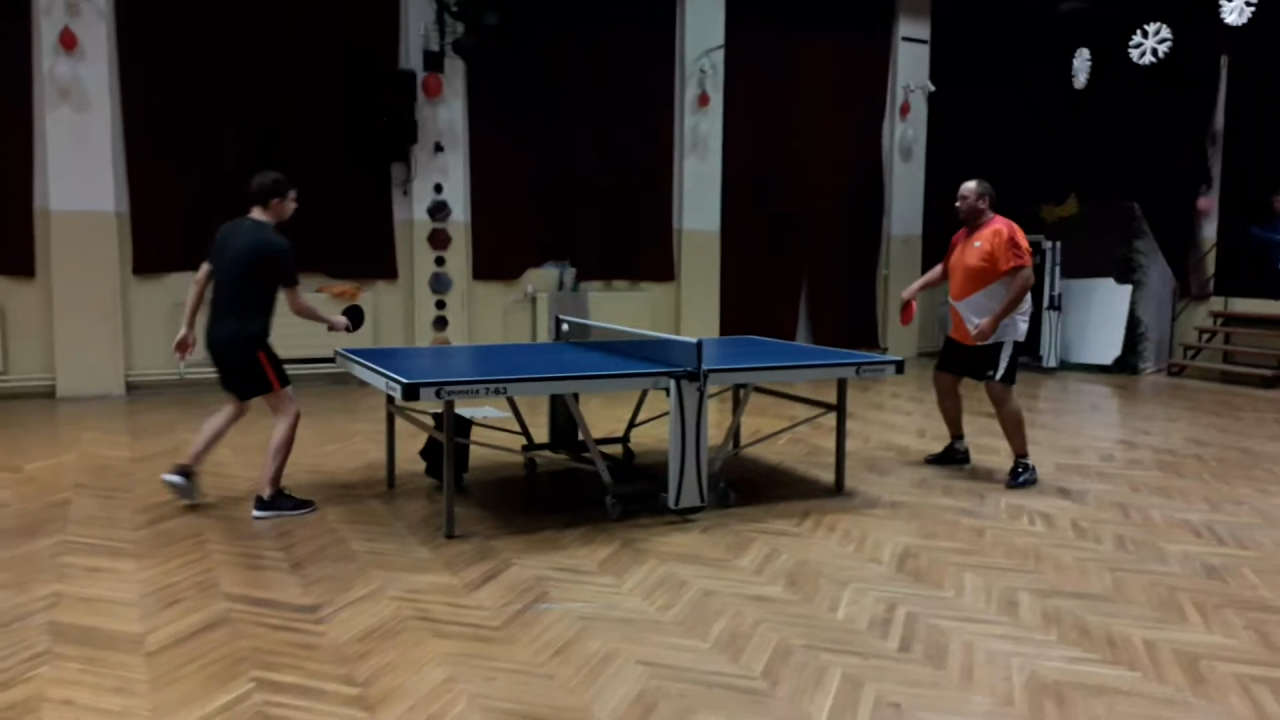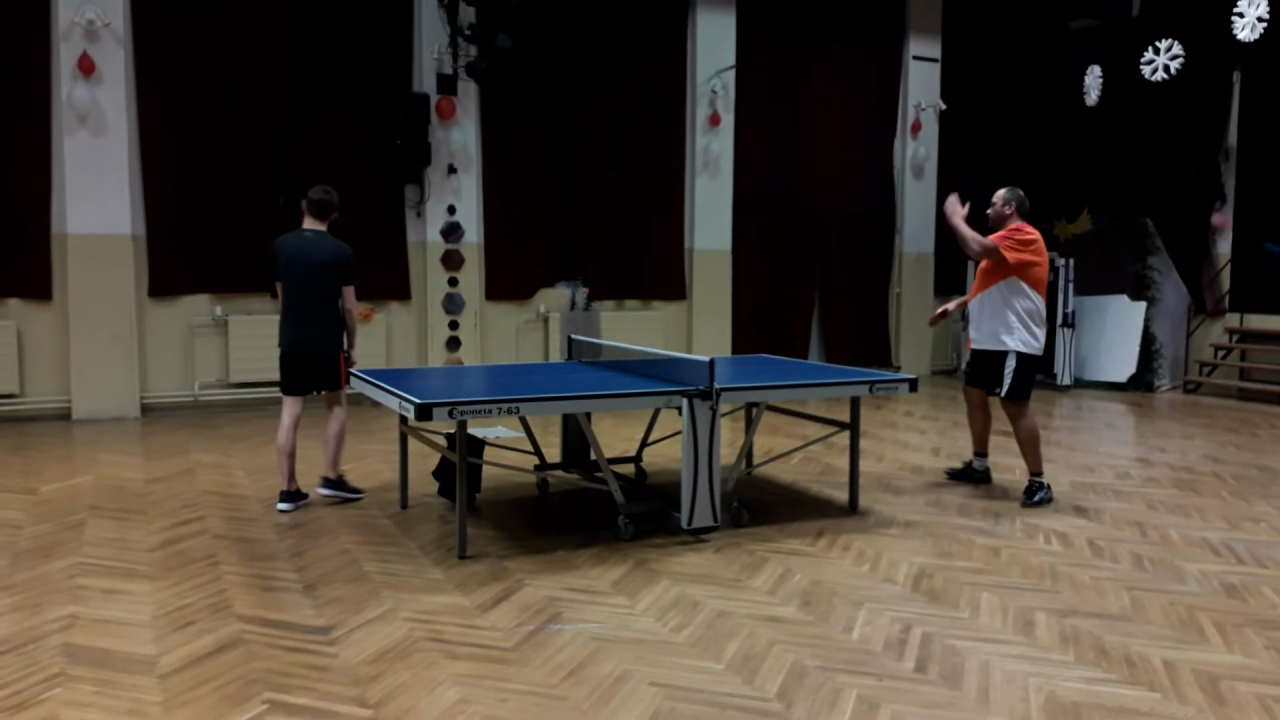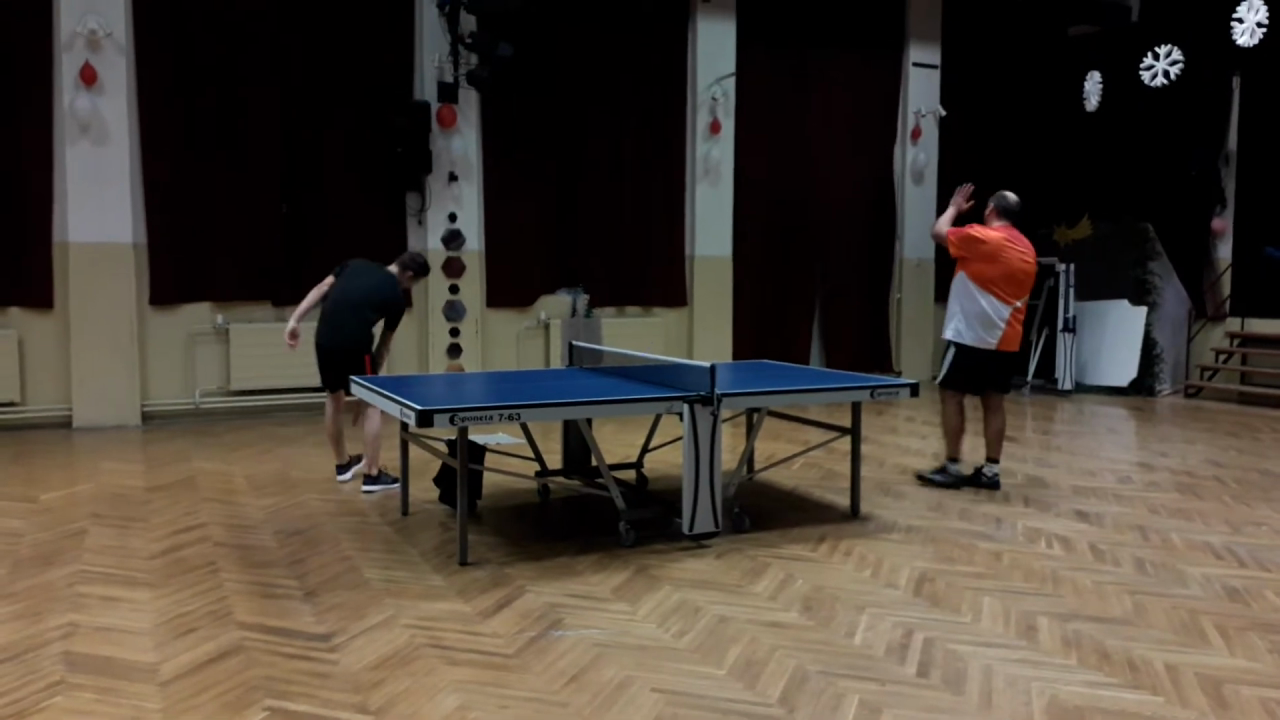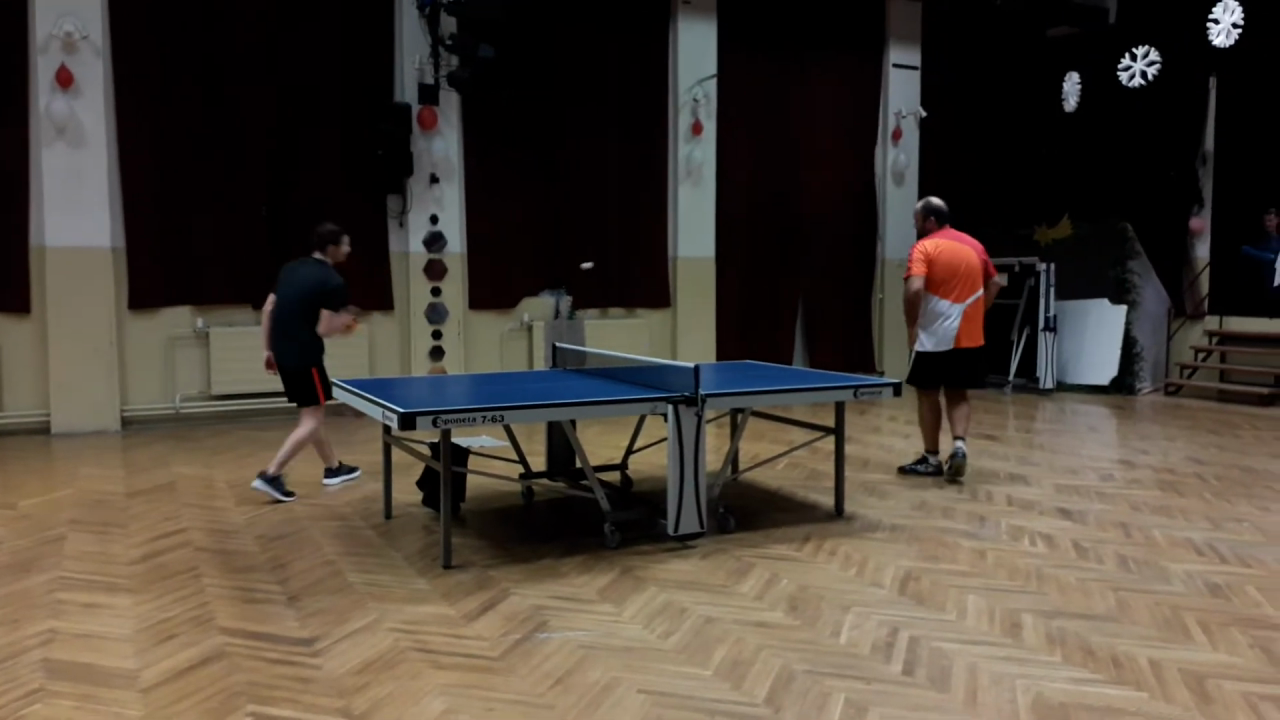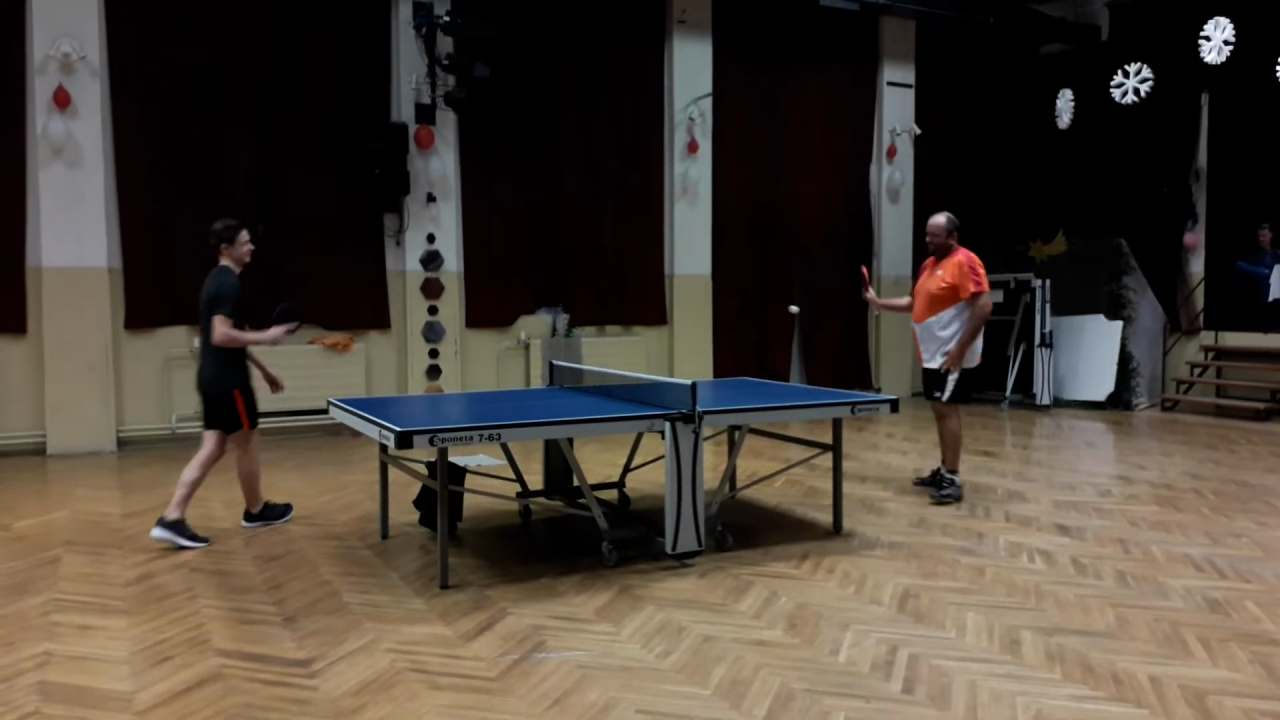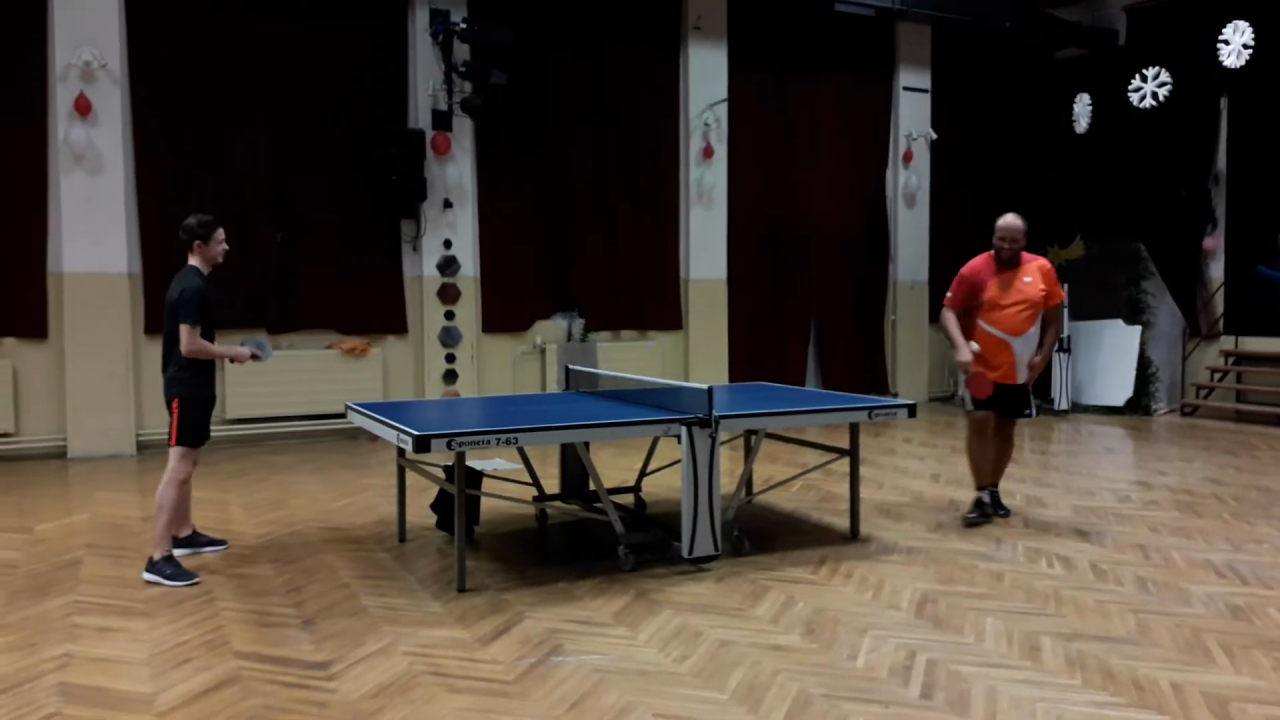
dt=0.7s
person 1, frame 1
left shoulder: (226, 231)
right shoulder: (275, 245)
left elbow: (199, 282)
right elbow: (296, 306)
left wrist: (187, 328)
right wrist: (333, 321)
left hip: (219, 337)
right hip: (247, 341)
left knee: (235, 407)
right knee: (287, 411)
left ankle: (184, 469)
right ankle: (268, 496)
person 1, frame 2
left shoulder: (281, 246)
right shoulder: (341, 252)
left elbow: (282, 295)
right elbow: (349, 306)
right wrist: (351, 346)
left hip: (290, 342)
right hip: (326, 342)
left knee: (290, 413)
right knee: (336, 406)
left ankle: (288, 491)
right ankle: (332, 478)
person 1, frame 3
left shoulder: (356, 265)
right shoulder: (395, 296)
left elbow: (321, 289)
right elbow: (384, 344)
left wrist: (295, 321)
right wrist: (375, 371)
left hip: (325, 340)
right hip: (355, 345)
left knee: (334, 402)
left ankle: (342, 465)
right ankle: (373, 474)
person 1, frame 4
left shoulder: (291, 268)
right shoulder: (333, 282)
left elbow: (268, 309)
right elbow: (324, 330)
left wrist: (269, 349)
right wrist: (342, 321)
left hip: (282, 353)
right hip: (304, 355)
left knee: (310, 413)
right knee: (314, 418)
left ankle: (333, 467)
right ankle: (270, 474)
person 1, frame 5
left shoulder: (218, 280)
right shoulder: (228, 284)
right elbow: (221, 336)
left wrist: (263, 369)
right wrist: (266, 337)
left hip: (211, 377)
right hip: (228, 380)
left knee: (212, 449)
right knee: (247, 444)
left ankle: (171, 519)
right ankle: (256, 510)
person 1, frame 6
left shoulder: (191, 282)
right shoulder: (192, 286)
right elbow: (190, 346)
right wrist: (234, 352)
left hip: (193, 387)
right hip: (187, 389)
left knee: (182, 464)
right knee: (179, 469)
left ankle: (184, 534)
right ankle: (159, 557)
person 2, frame 1
left shoulder: (1004, 232)
right shoulder: (962, 236)
left elbow: (1025, 278)
right elbow: (945, 268)
left wrist: (994, 320)
right wrist: (916, 287)
left hip: (1000, 332)
right hip: (962, 330)
left knee: (999, 391)
right knee: (943, 380)
left ankle: (1024, 464)
right ankle: (958, 447)
person 2, frame 2
left shoulder: (1023, 235)
right shoulder: (1005, 240)
left elbow: (978, 248)
left wrist: (956, 219)
right wrist: (957, 304)
left hip: (1014, 342)
right hip: (990, 339)
left knee: (1015, 407)
right knee: (974, 395)
left ankle: (1039, 482)
right ankle: (979, 465)
person 2, frame 3
left shoulder: (980, 238)
right shoulder: (1025, 248)
left elbow: (938, 233)
left wrist: (954, 206)
left hip: (971, 336)
right hip: (1006, 339)
left knee: (951, 395)
right knee: (993, 401)
left ankle: (952, 467)
right ankle: (990, 470)
person 2, frame 4
left shoulder: (924, 247)
right shoulder: (973, 246)
left elbow: (914, 290)
right elbow: (994, 283)
left wrist: (912, 326)
left hip: (933, 337)
right hip: (968, 337)
left knee: (927, 396)
right knee: (958, 396)
left ankle: (932, 460)
right ankle: (959, 446)
person 2, frame 5
left shoulder: (965, 263)
right shoulder: (930, 265)
left elbow: (983, 306)
right elbow: (916, 302)
left wrist: (960, 348)
right wrist: (880, 303)
left hip: (953, 356)
right hip: (933, 354)
left knee: (946, 410)
right knee: (942, 410)
left ankle: (951, 480)
right ankle: (946, 471)
person 2, frame 6
left shoulder: (1042, 269)
right shoulder: (974, 270)
left elbow: (1054, 317)
right elbow: (949, 312)
left wrist: (1043, 356)
right wrist: (960, 347)
left hip: (1019, 370)
right hip: (981, 366)
left knee: (1004, 430)
right knee: (980, 424)
left ankle: (992, 492)
right ankle: (980, 497)
